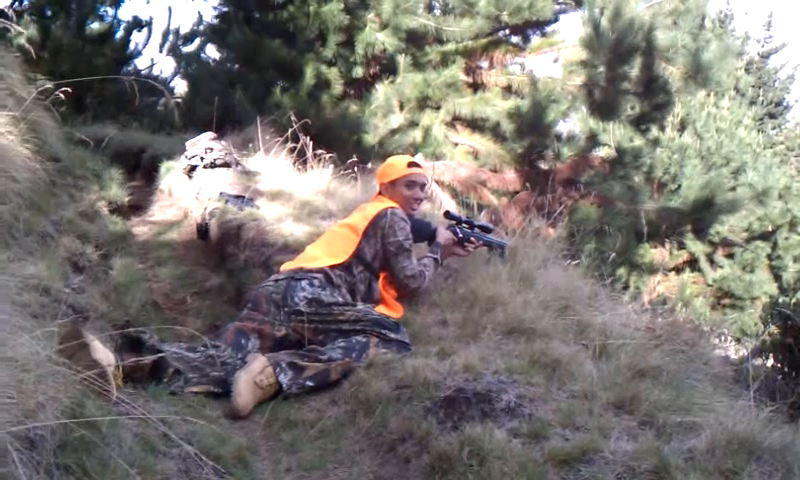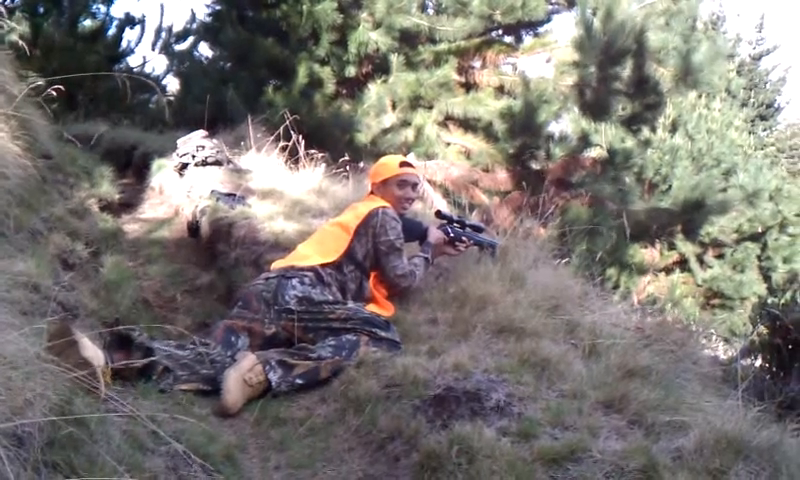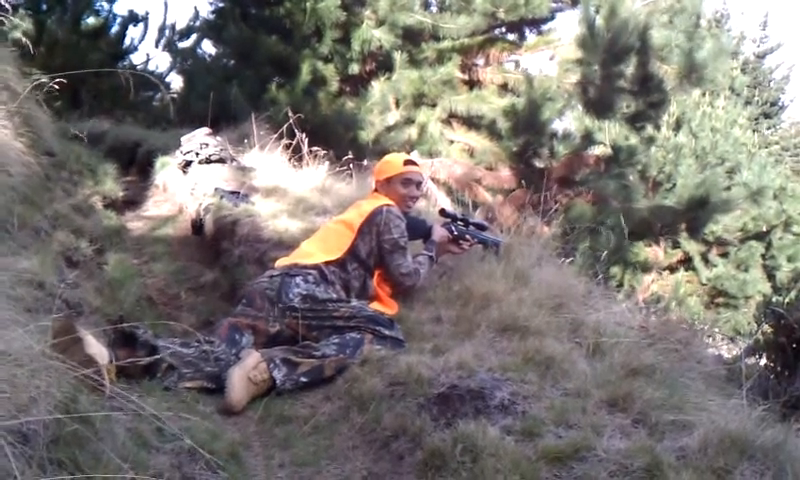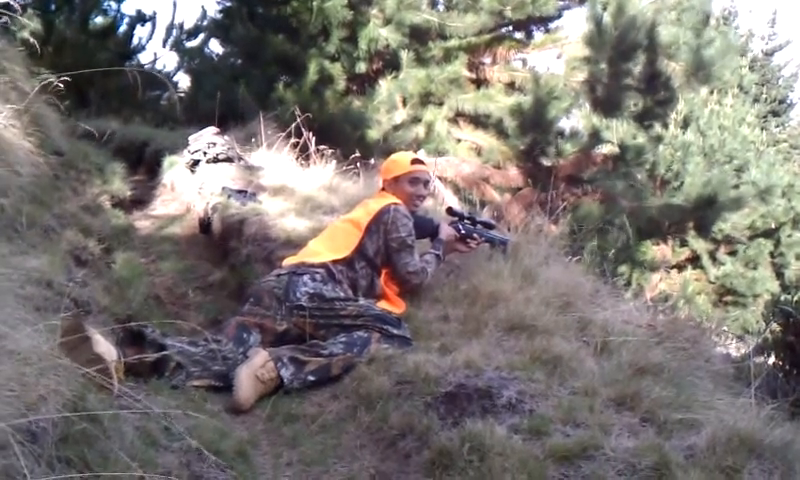
dt=0.7s
person 1, frame 1
left shoulder: (366, 214)
right shoulder: (391, 215)
left elbow: (388, 272)
right elbow: (408, 280)
left wrist: (444, 251)
right wrist: (437, 251)
left hip: (284, 287)
right hip: (315, 293)
left knee: (222, 357)
right knee: (389, 340)
left ankle: (122, 360)
right ankle: (275, 374)
person 1, frame 2
left shoulder: (358, 212)
right shoulder: (383, 214)
left elbow: (378, 271)
right elbow: (399, 278)
left wrist: (435, 251)
right wrist: (428, 250)
left hip: (274, 286)
right hip: (305, 292)
left knee: (213, 354)
right knee: (380, 338)
left ankle: (114, 356)
right ankle: (266, 370)
person 1, frame 3
left shoulder: (362, 210)
right shoulder: (387, 212)
left elbow: (383, 269)
right elbow: (404, 277)
left wrist: (438, 249)
right wrist: (432, 248)
left hip: (279, 284)
right hip: (309, 290)
left knee: (219, 353)
right knee: (384, 336)
left ankle: (122, 352)
right ankle: (270, 368)
person 1, frame 4
left shoulder: (369, 209)
right shoulder: (394, 211)
left elbow: (386, 264)
right elbow: (411, 275)
left wrist: (444, 246)
right wrist: (440, 247)
left hip: (286, 283)
right hip: (316, 289)
left knee: (227, 351)
right knee: (390, 336)
left ankle: (130, 350)
right ankle: (278, 367)
